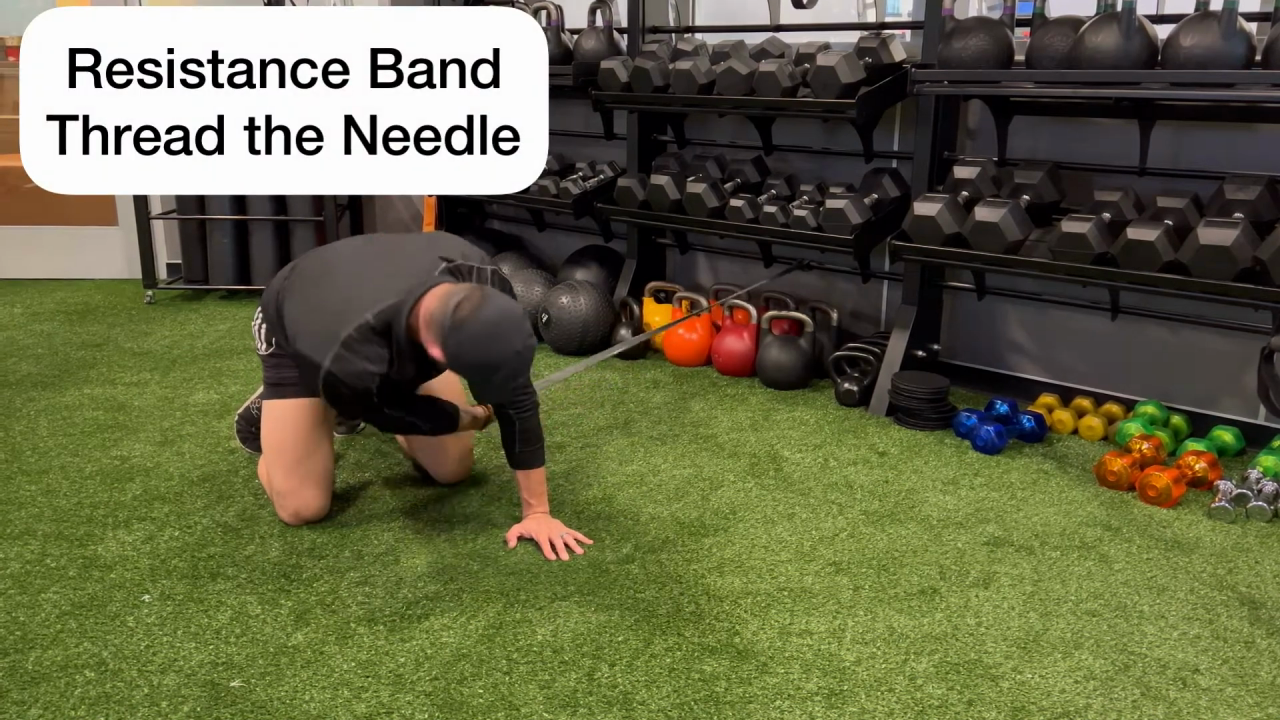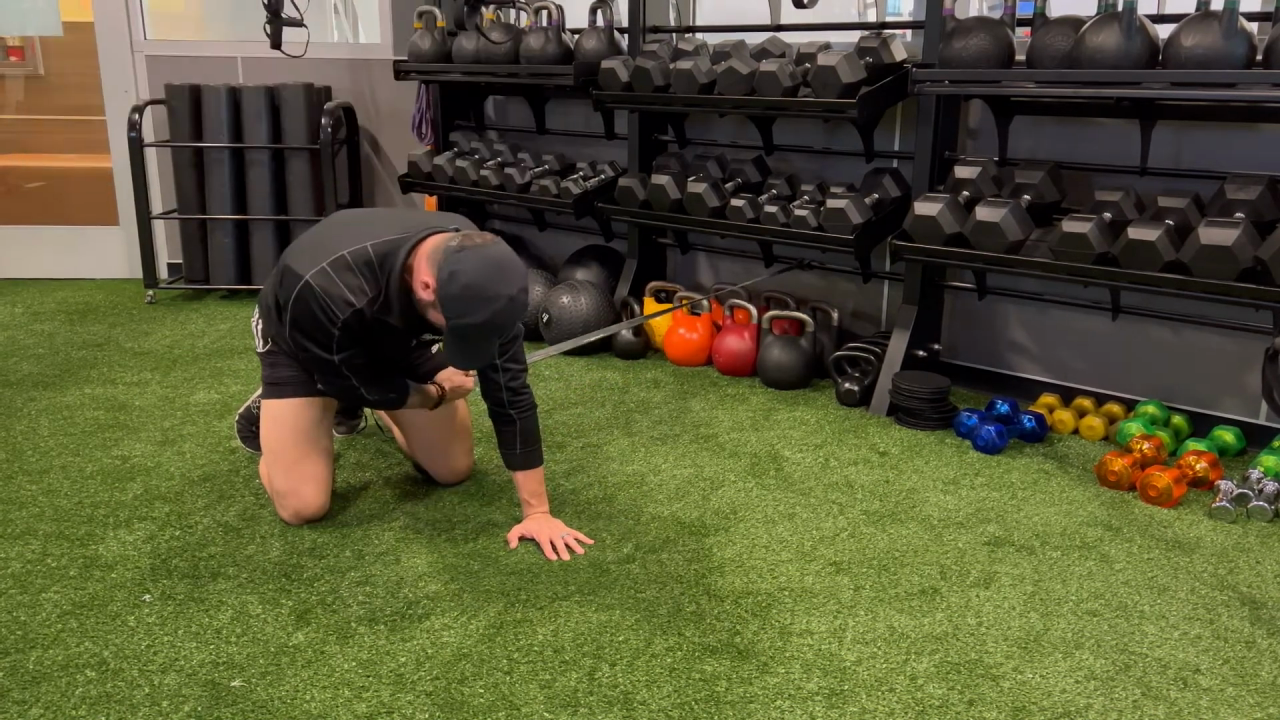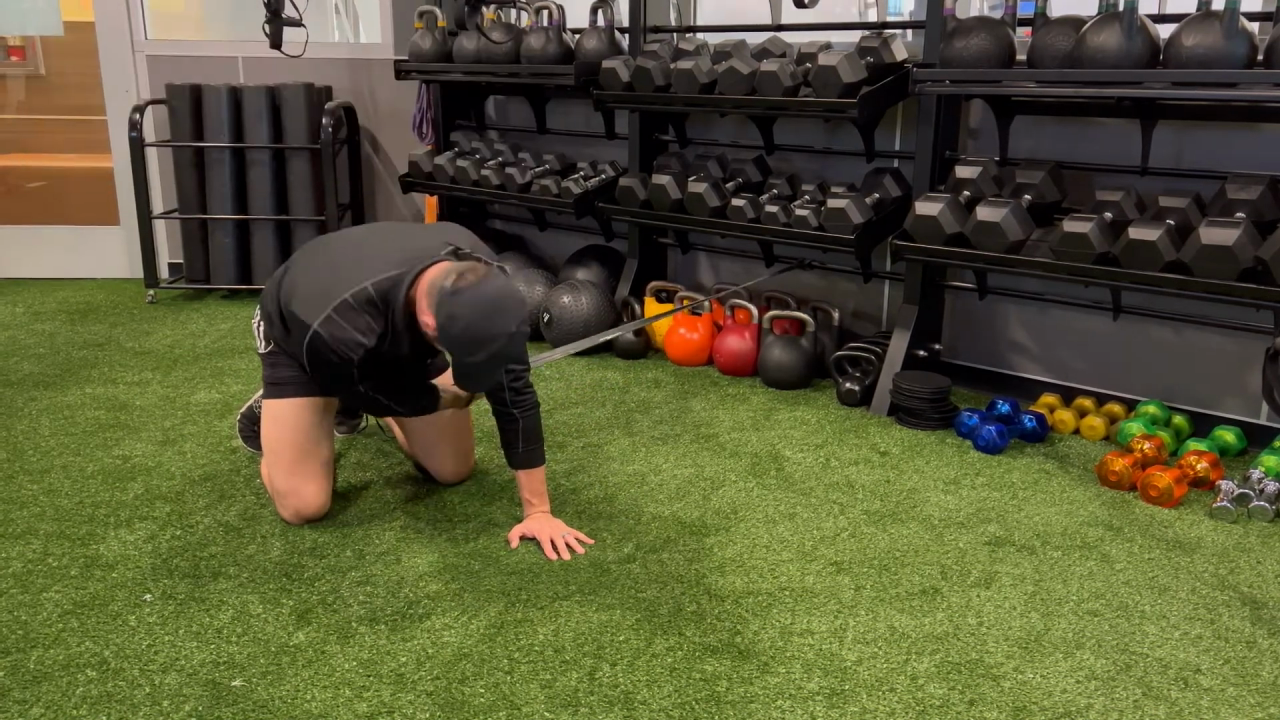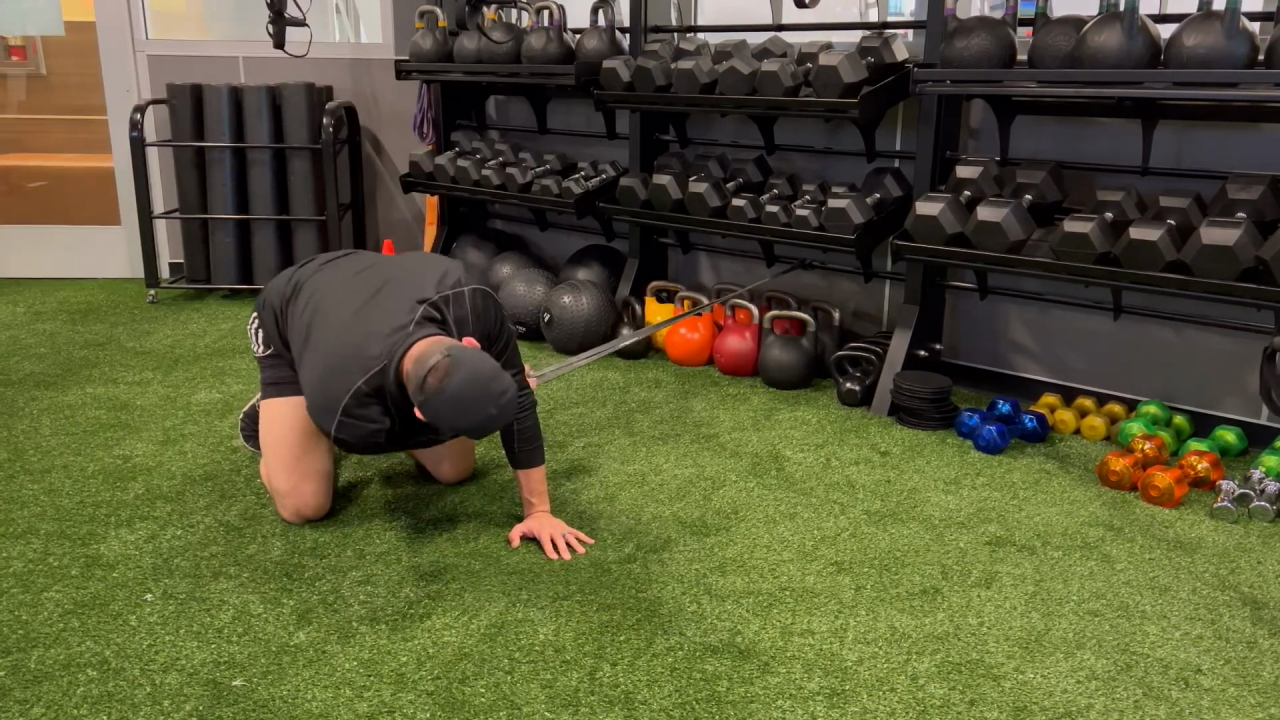
dt=0.7s
person 1, frame 1
left shoulder: (483, 285)
right shoulder: (346, 357)
left elbow: (516, 394)
right elbow: (407, 413)
left wrist: (537, 512)
right wrist: (480, 415)
right hip: (299, 340)
left knee: (454, 470)
right knee: (302, 507)
left ankle: (356, 405)
right ankle: (270, 412)
person 1, frame 2
left shoulder: (479, 272)
right shoulder: (330, 288)
left elbow: (508, 384)
right elbow: (357, 384)
left wrist: (537, 510)
right wrist: (439, 394)
right hip: (301, 344)
left knee: (455, 470)
right knee: (303, 506)
left ankle: (351, 408)
right ankle: (270, 410)
person 1, frame 3
left shoulder: (485, 279)
right shoulder: (336, 329)
left elbow: (514, 390)
right elbow: (388, 400)
left wrist: (538, 510)
right wrist: (461, 394)
right hip: (298, 338)
left knee: (454, 471)
right knee: (303, 506)
left ankle: (351, 406)
right ankle: (271, 409)
person 1, frame 4
left shoulder: (469, 302)
right shoulder: (348, 413)
left elbow: (516, 396)
left wrist: (539, 510)
left knee: (455, 471)
right knee: (303, 506)
right ankle: (271, 412)
